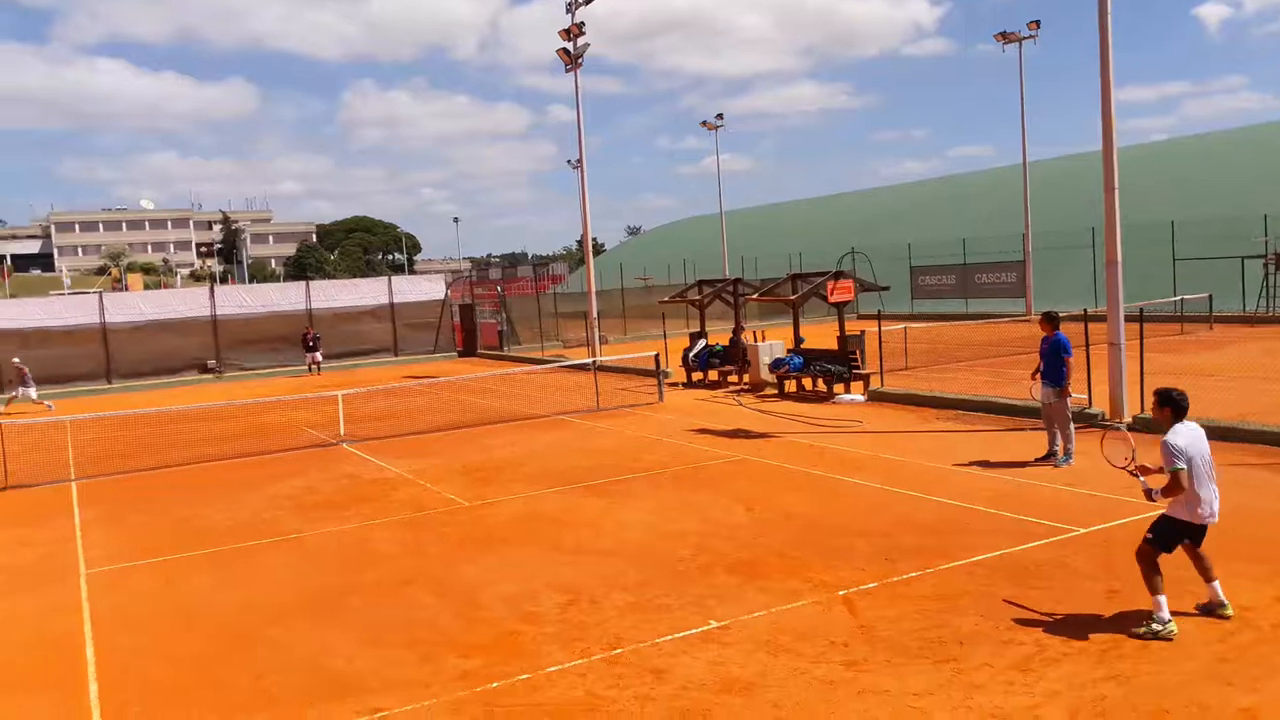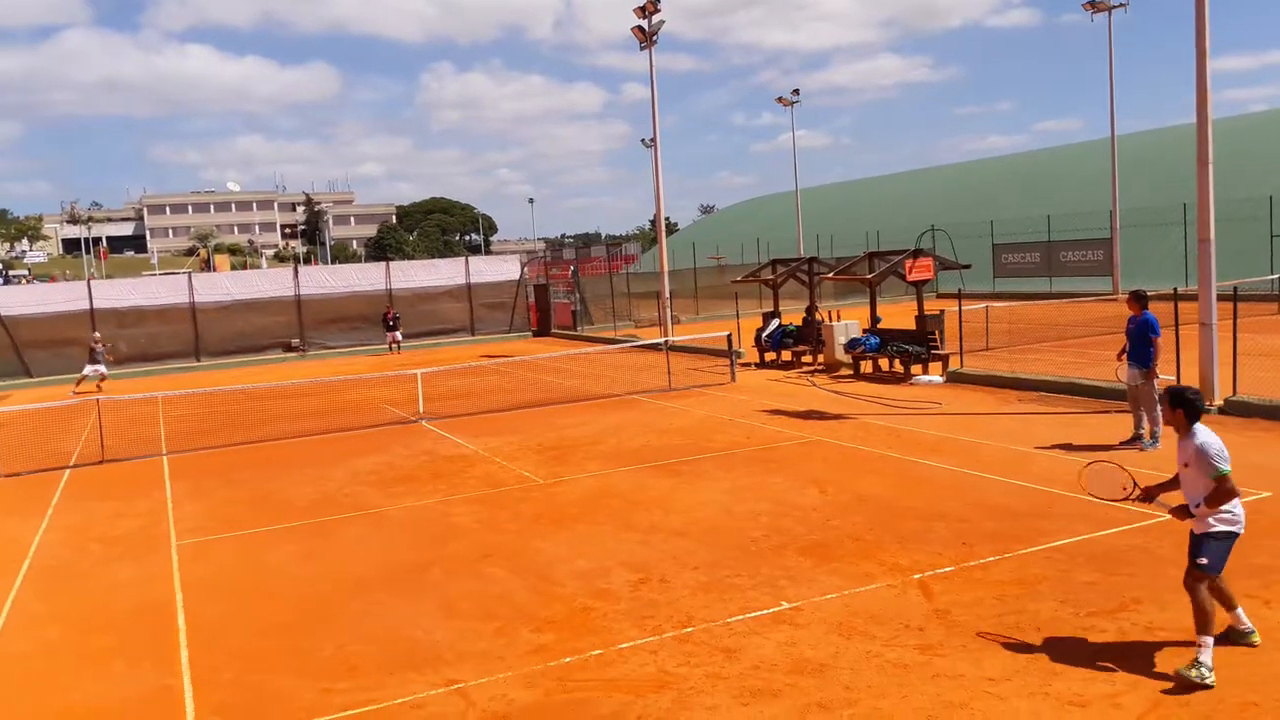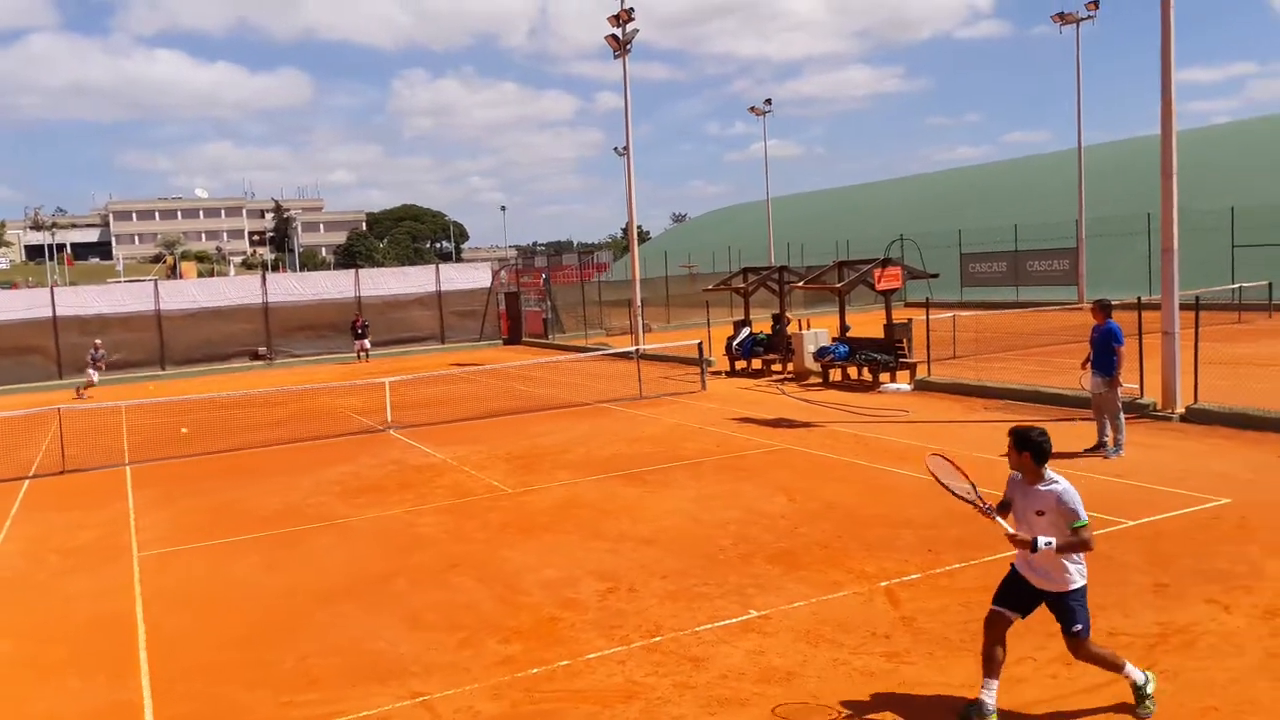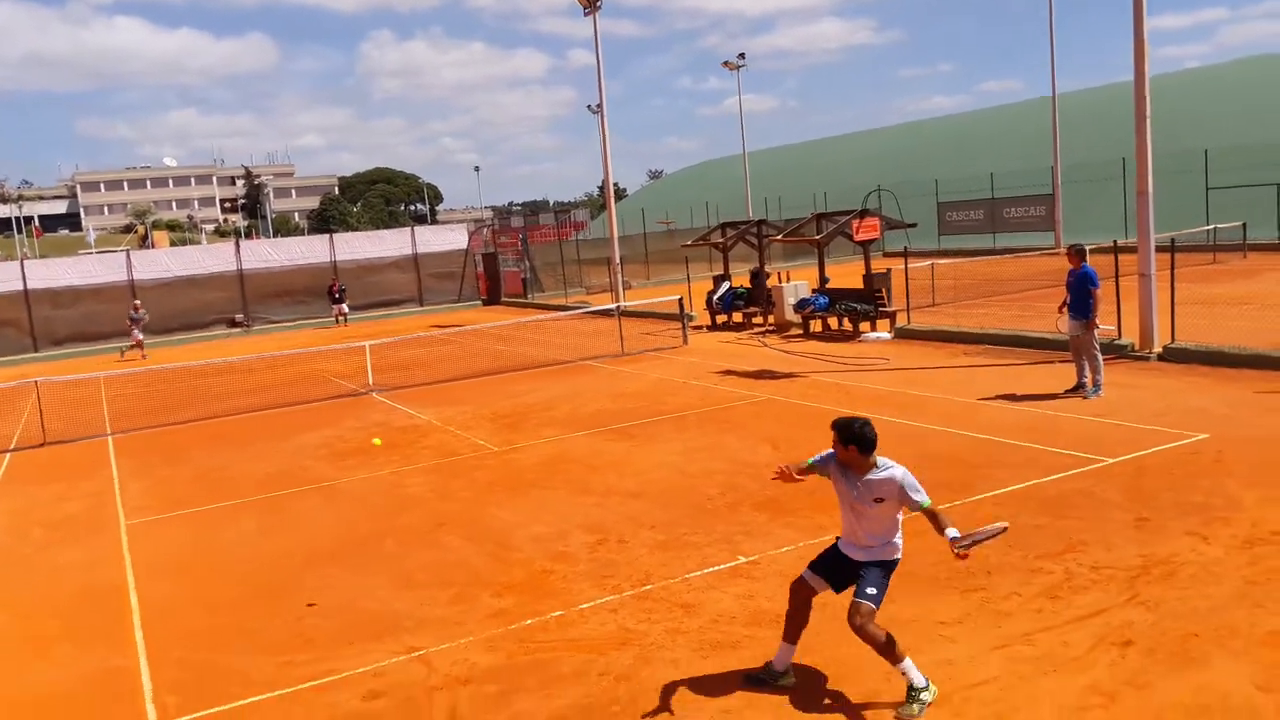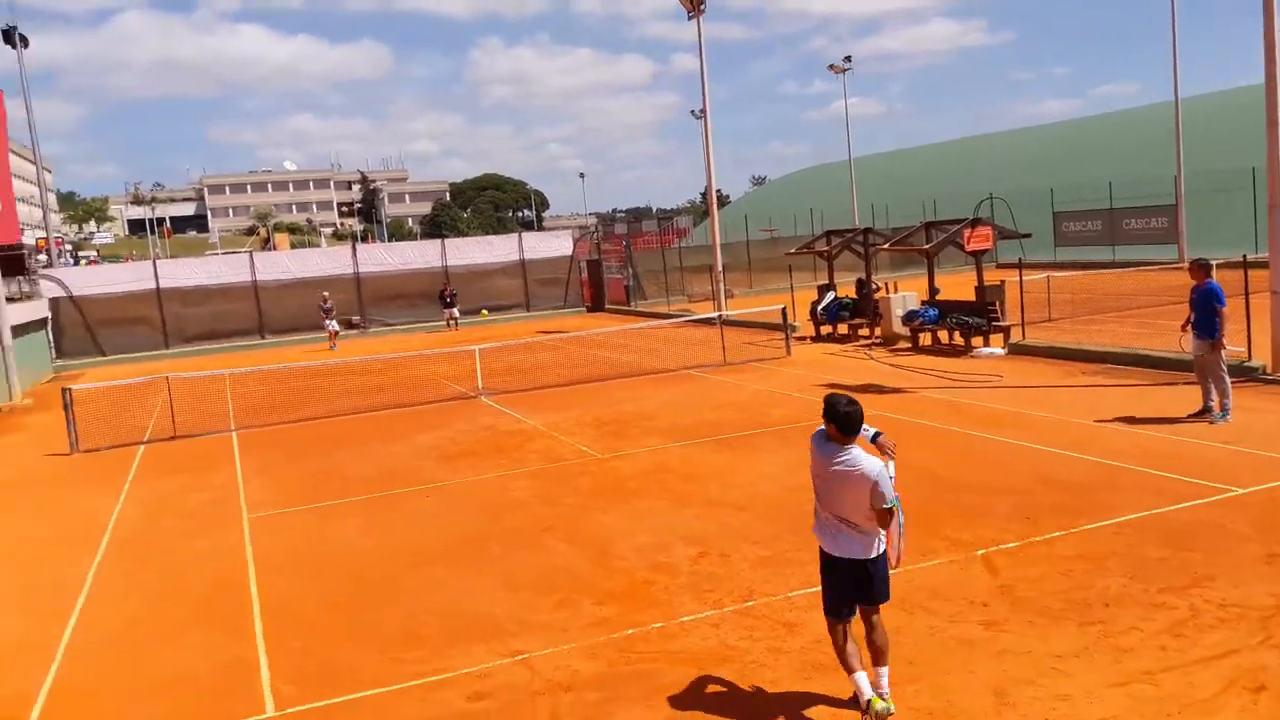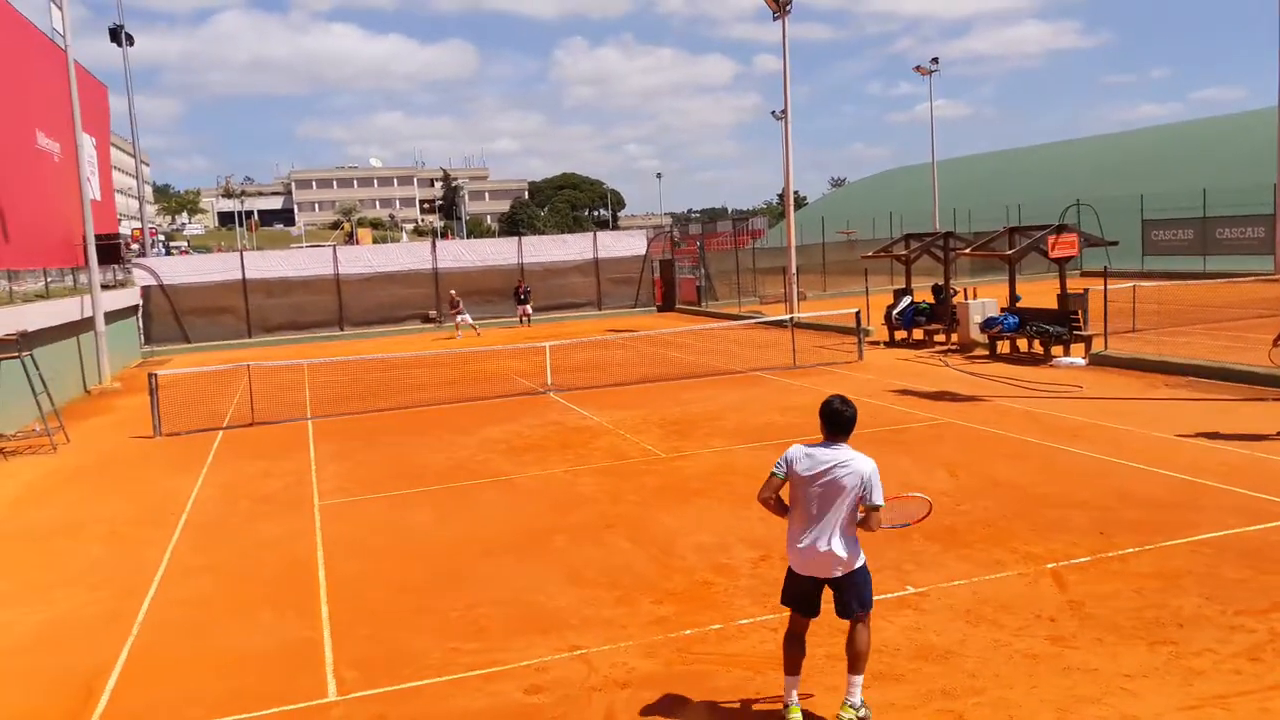
dt=0.5s
person 1, frame 1
left shoulder: (1171, 441)
right shoulder: (1197, 430)
left elbow: (1179, 485)
left wrist: (1155, 494)
right wrist: (1155, 470)
left hip: (1184, 511)
right hip: (1207, 506)
left knee: (1145, 554)
right knee: (1193, 548)
left ankle: (1162, 620)
right ankle: (1218, 601)
person 1, frame 2
left shoulder: (1203, 444)
right shoulder: (1186, 437)
left elbow: (1229, 489)
left wrist: (1193, 509)
right wrist: (1159, 489)
left hip: (1219, 523)
right hip: (1207, 521)
left knee: (1195, 582)
right knee: (1206, 580)
left ankle: (1204, 664)
right ankle: (1243, 628)
person 1, frame 3
left shoulder: (1062, 492)
right shoulder: (1015, 480)
left elbow: (1085, 542)
right elbow: (1004, 510)
left wrist: (1036, 543)
right wrist: (993, 512)
left hip: (1064, 579)
right hip: (1025, 571)
left knee: (1080, 648)
right knee: (993, 624)
left ankle: (1139, 681)
person 1, frame 4
left shoulder: (896, 478)
right shoulder: (834, 462)
left elbow: (931, 512)
right elbow: (800, 470)
left wrist: (952, 535)
right wrist: (790, 473)
left hip: (880, 557)
right hip: (847, 547)
left knee: (860, 622)
right knee: (800, 589)
left ankle: (920, 685)
right ankle: (780, 668)
person 1, frame 5
left shoulder: (819, 442)
right shoulder: (875, 468)
left elbow: (836, 434)
right elbow: (887, 521)
left wrist: (874, 434)
left hip: (834, 552)
right hip: (868, 552)
left knee: (839, 630)
right knee: (872, 618)
right ankle: (881, 693)
person 1, frame 6
left shoulder: (795, 454)
right shoulder: (865, 467)
left elbow: (765, 497)
right elbow: (873, 524)
left wrist: (795, 515)
right wrist: (855, 519)
left hip: (802, 558)
right hip: (844, 561)
left knee: (797, 625)
right knee: (860, 622)
